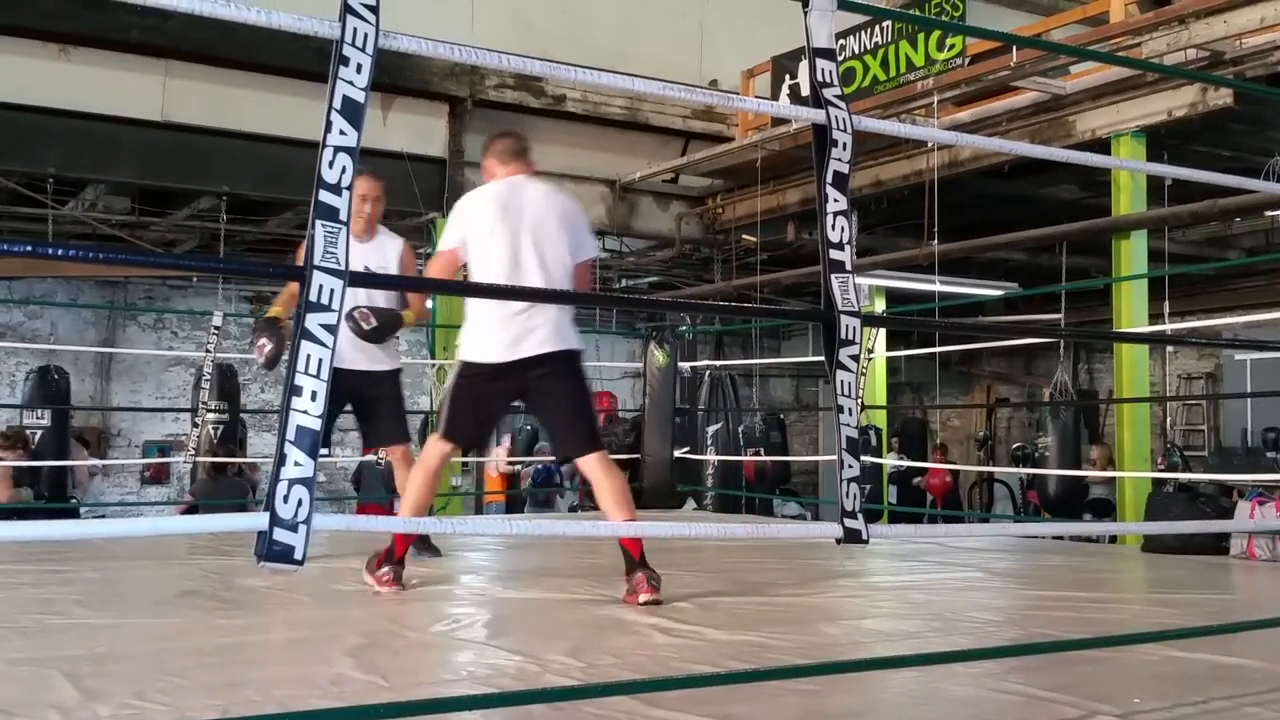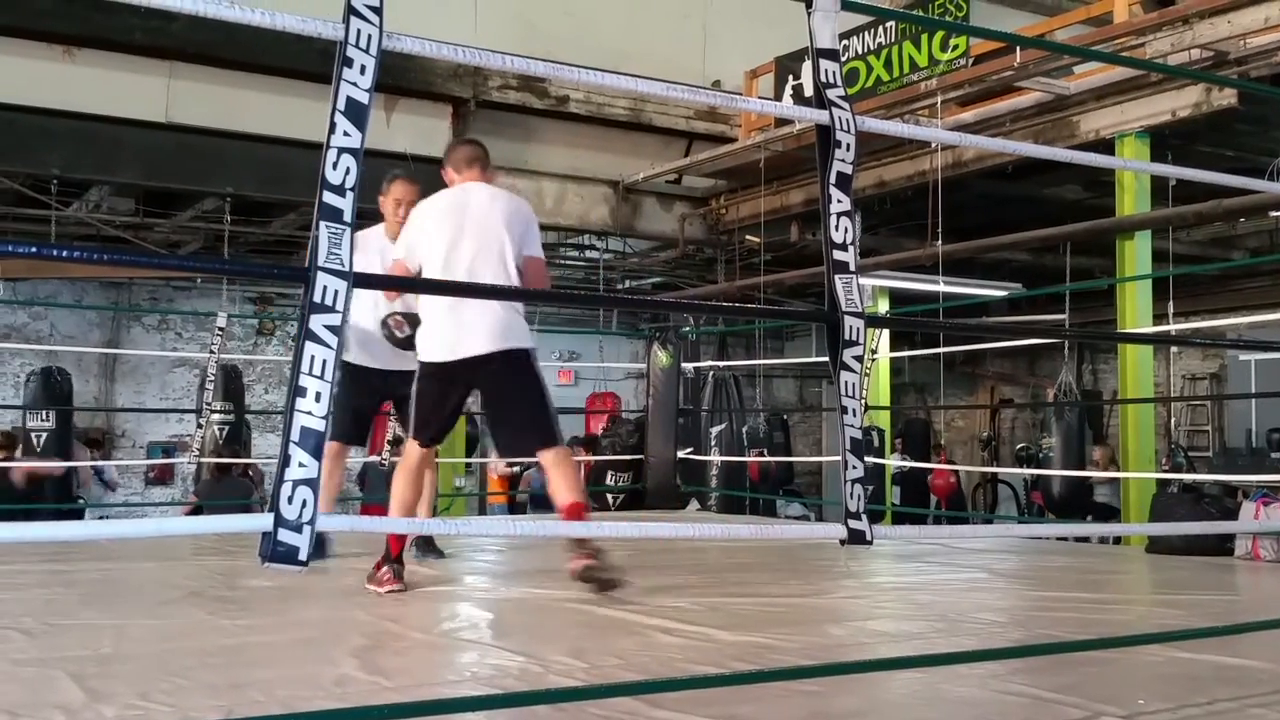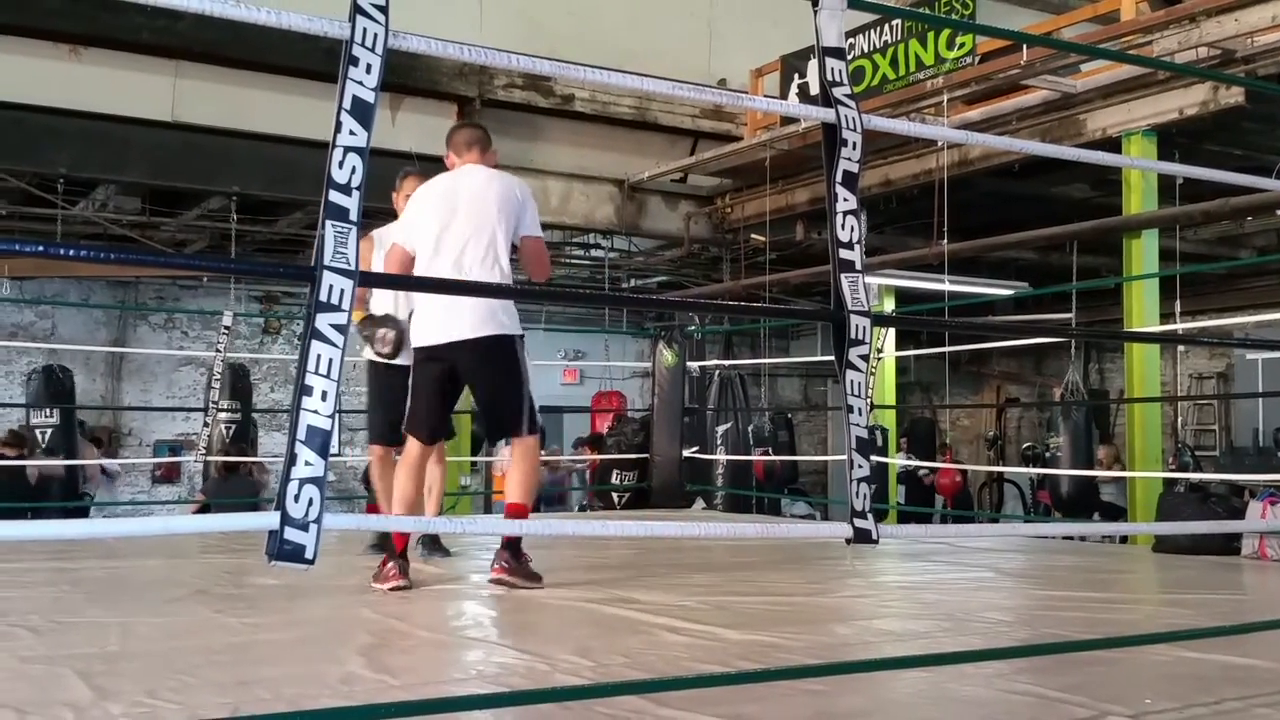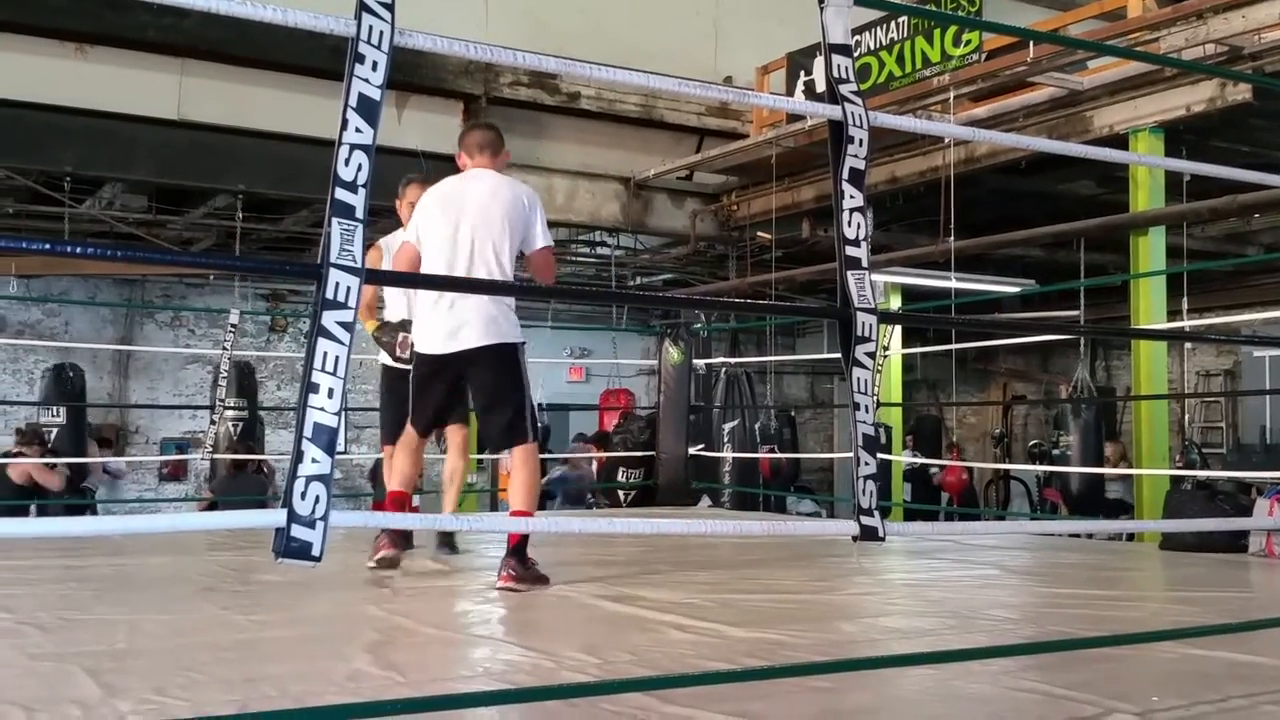
dt=0.2s
person 1, frame 1
left shoulder: (475, 202)
right shoulder: (567, 206)
left elbow: (435, 279)
right elbow: (581, 285)
left wrist: (463, 264)
left hip: (487, 348)
right hip: (553, 346)
left knee: (439, 448)
right knee: (593, 458)
left ankle: (391, 562)
right ankle: (639, 570)
person 1, frame 2
left shoulder: (426, 210)
right shoulder: (515, 207)
left elbow: (394, 285)
right elbow: (537, 283)
left hip: (441, 349)
right hip: (505, 343)
left knee: (417, 449)
right knee: (551, 451)
left ankle: (391, 564)
right ankle: (583, 547)
person 1, frame 3
left shoulder: (424, 193)
right shoulder: (512, 187)
left elbow: (393, 271)
right elbow: (540, 270)
left hip: (432, 330)
right hip: (491, 328)
left knee: (419, 444)
right knee: (523, 439)
left ankle: (396, 560)
right ankle: (509, 552)
person 1, frame 4
left shoulder: (434, 195)
right shoulder: (521, 196)
left elbow: (403, 270)
right elbow: (545, 276)
left hip: (433, 334)
right hip: (492, 333)
left knee: (416, 431)
right knee: (521, 445)
right ankle: (516, 558)
person 2, frame 1
left shoulder: (398, 249)
left elbow: (419, 309)
right elbow: (292, 292)
left wrist: (392, 320)
right wrist: (272, 320)
left hip: (378, 368)
right hip: (328, 365)
left knee: (400, 452)
person 2, frame 2
right shoulder: (358, 244)
left hip: (412, 366)
right hip: (361, 363)
right knee: (336, 448)
left ankle: (422, 534)
right ankle: (322, 532)
person 2, frame 3
right shoulder: (373, 242)
right elbow: (357, 298)
right wrist: (367, 323)
right hip: (386, 360)
right knee: (380, 450)
left ankle: (430, 532)
person 2, frame 4
right shoulder: (381, 252)
right elbow: (366, 309)
right wrist: (382, 332)
right hip: (399, 363)
left knee: (458, 439)
right knee: (393, 449)
right ankle: (400, 526)
